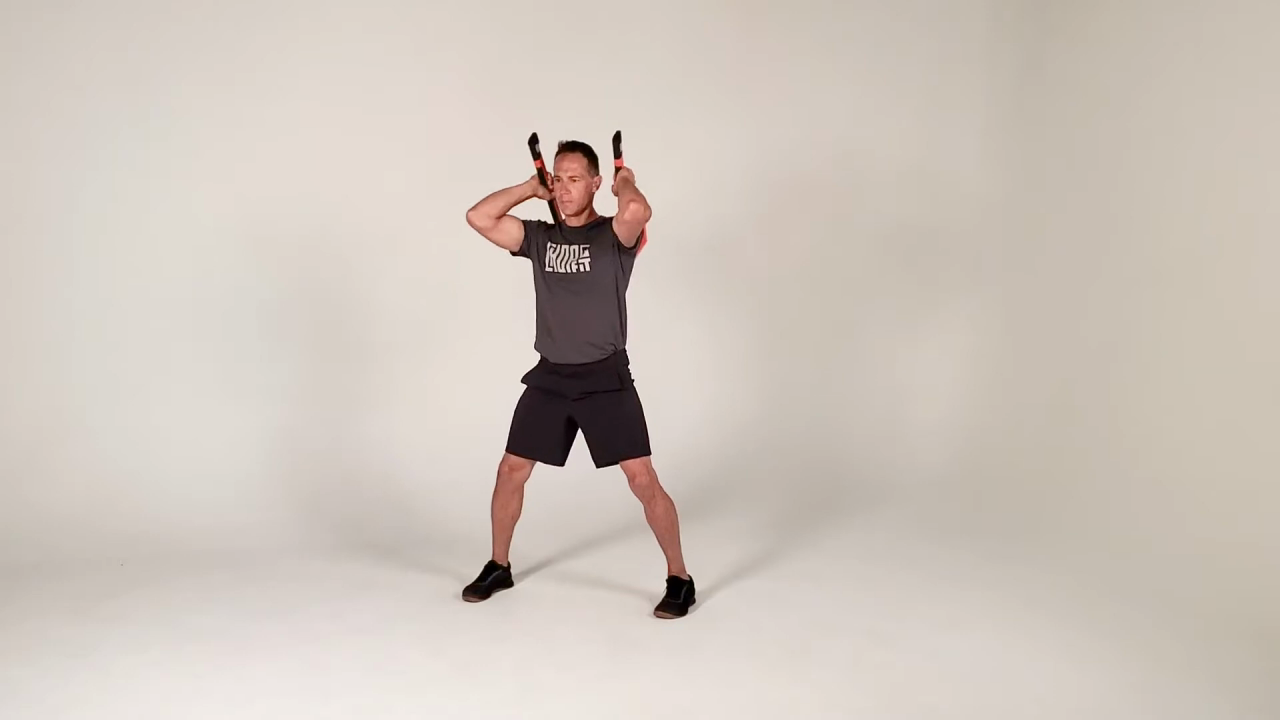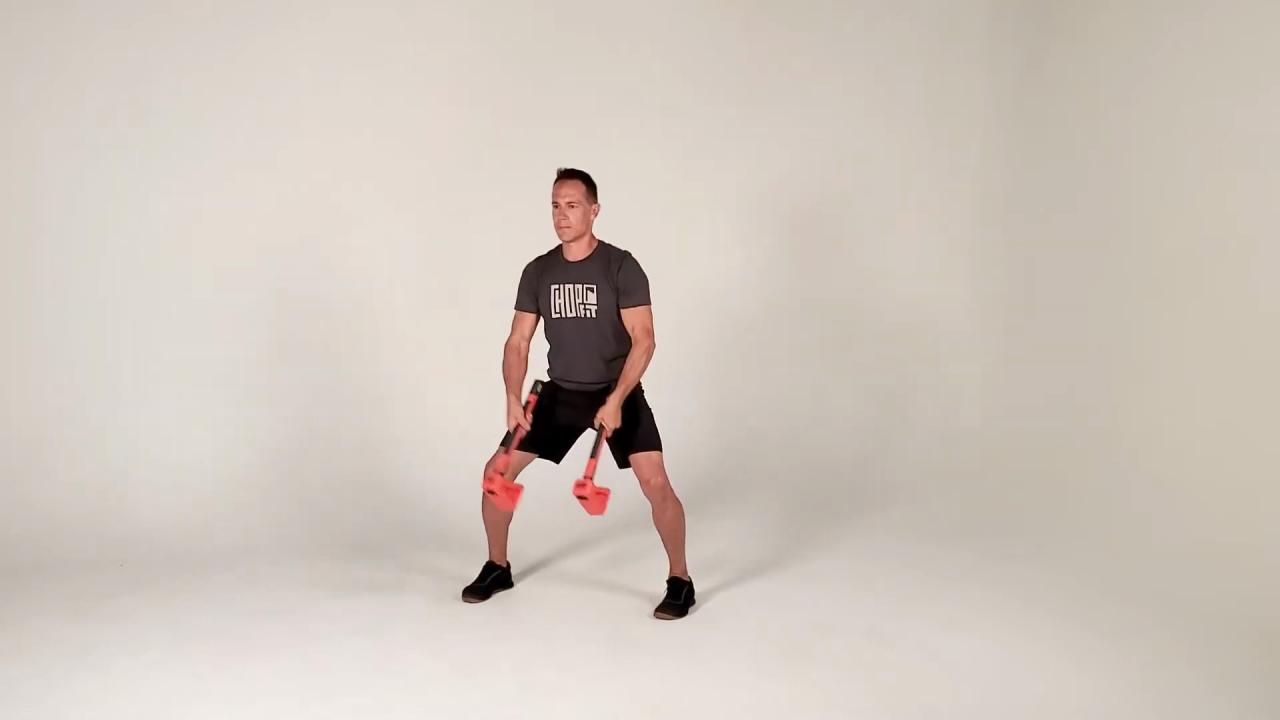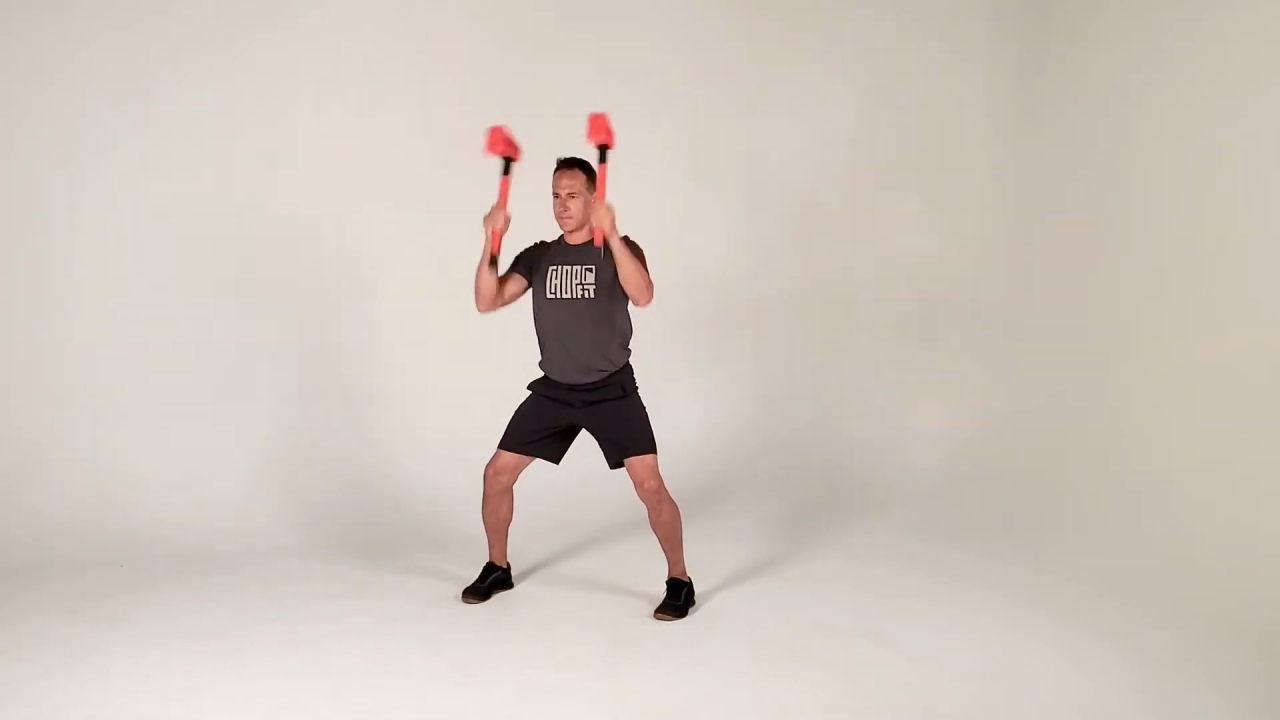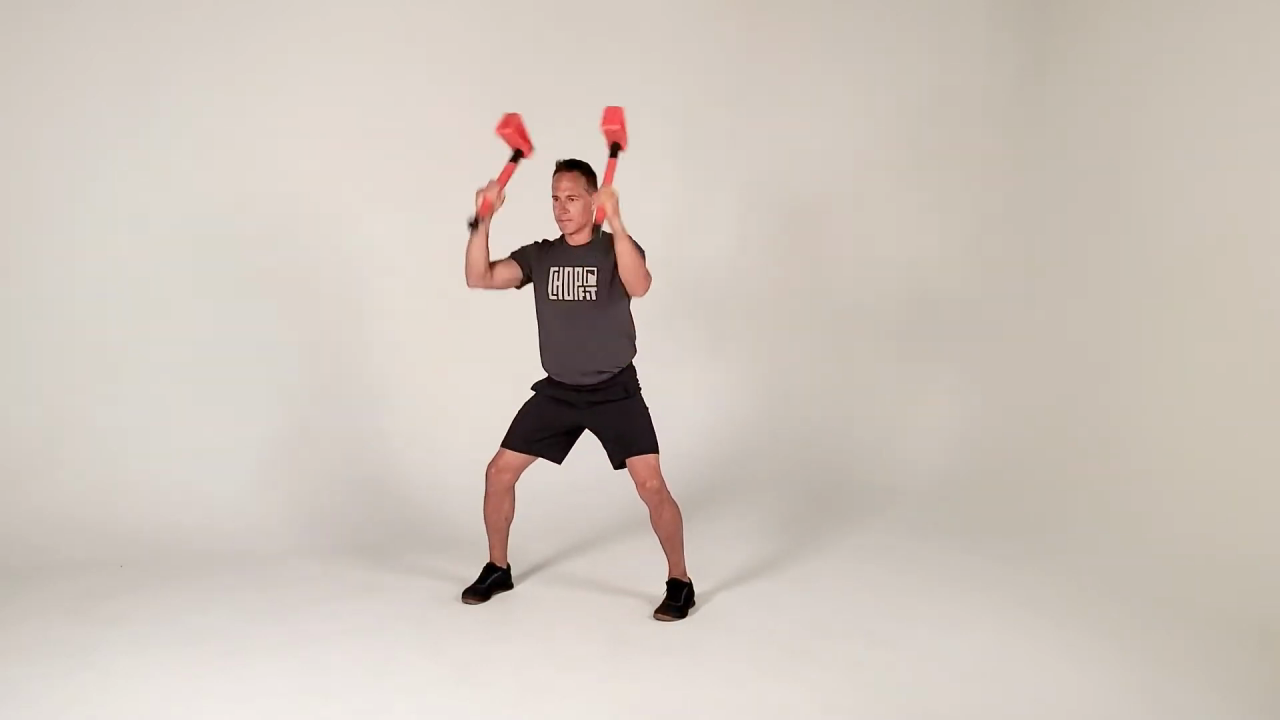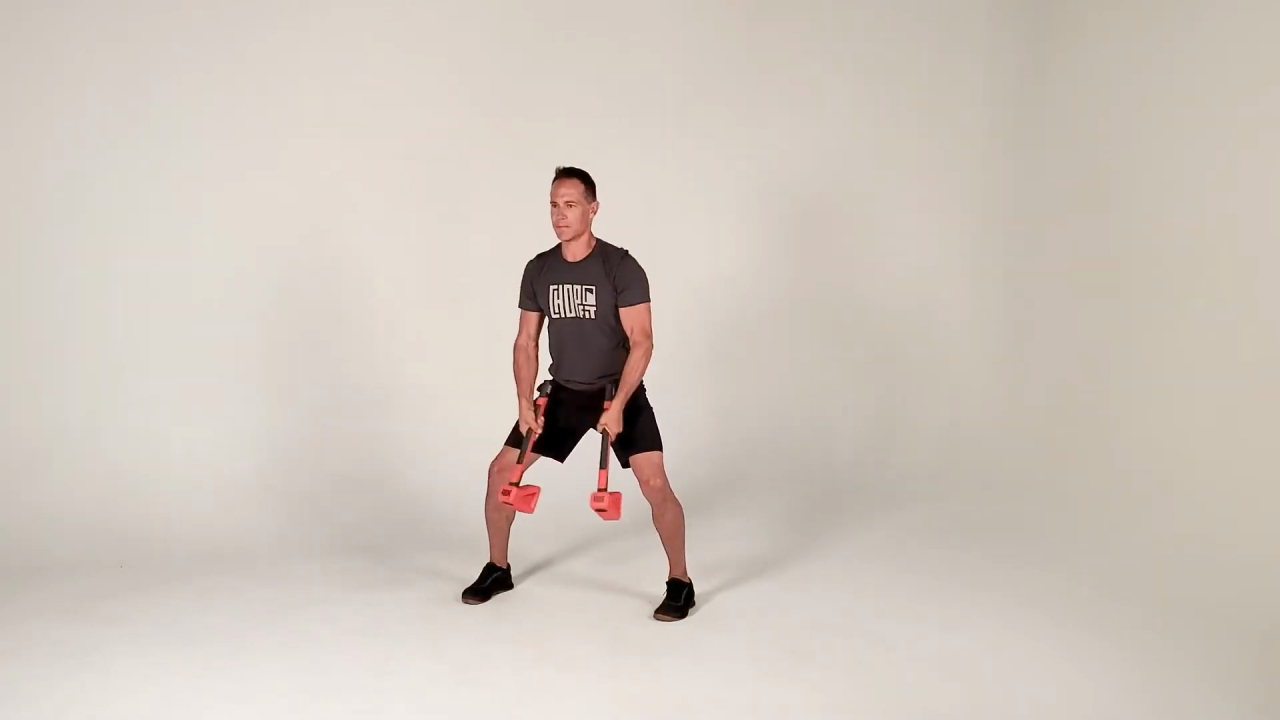
dt=1s
person 1, frame 1
left shoulder: (615, 234)
right shoulder: (538, 235)
left elbow: (639, 210)
right elbow: (477, 218)
left wrist: (624, 183)
right wrist: (528, 189)
left hip: (606, 379)
right hip: (549, 379)
left knee: (642, 480)
right knee: (510, 472)
left ankle: (679, 579)
right ankle: (498, 567)
person 1, frame 2
left shoulder: (621, 267)
right shoulder: (538, 271)
left elbow: (644, 341)
right elbow: (518, 341)
left wrist: (615, 401)
right wrist: (513, 399)
left hip: (616, 393)
right hip: (560, 392)
left knee: (654, 482)
right knee: (497, 470)
left ankle: (680, 581)
right ankle: (497, 567)
person 1, frame 3
left shoulder: (620, 248)
right shoulder: (536, 256)
left elbow: (643, 296)
right elbow: (487, 301)
left wrist: (611, 234)
right wrist: (490, 243)
left hip: (611, 390)
right hip: (553, 390)
left knee: (649, 485)
right knee: (496, 474)
left ankle: (679, 581)
right ankle: (497, 568)
person 1, frame 4
left shoulder: (615, 249)
right shoulder: (538, 256)
left elbow: (639, 286)
right elbow: (478, 277)
left wrist: (615, 219)
right wrist: (486, 216)
left hip: (614, 389)
right hip: (557, 391)
left knee: (651, 485)
right knee: (498, 472)
left ankle: (679, 582)
right ankle: (497, 568)
person 1, frame 5
left shoulder: (620, 266)
right shoulder: (538, 270)
left elbow: (641, 341)
right elbow: (526, 343)
left wrist: (618, 405)
right wrist: (524, 402)
left hip: (618, 393)
right hip: (563, 392)
left knee: (654, 484)
right knee: (501, 471)
left ankle: (680, 583)
right ankle: (497, 569)
